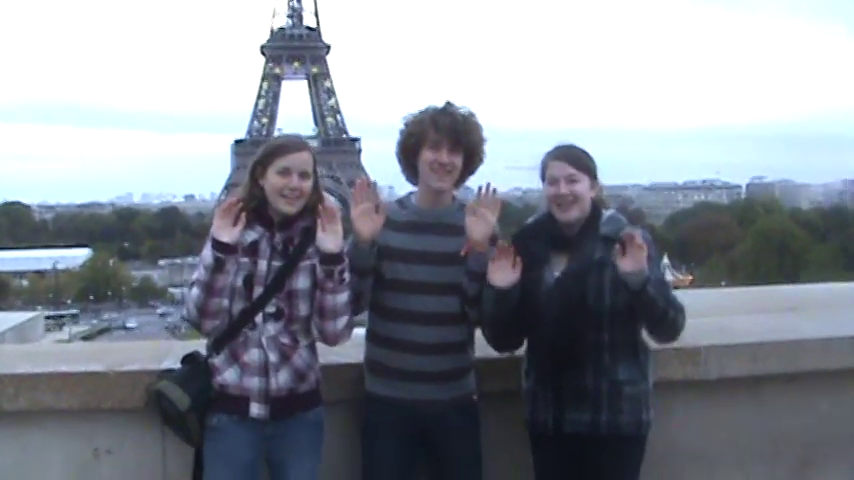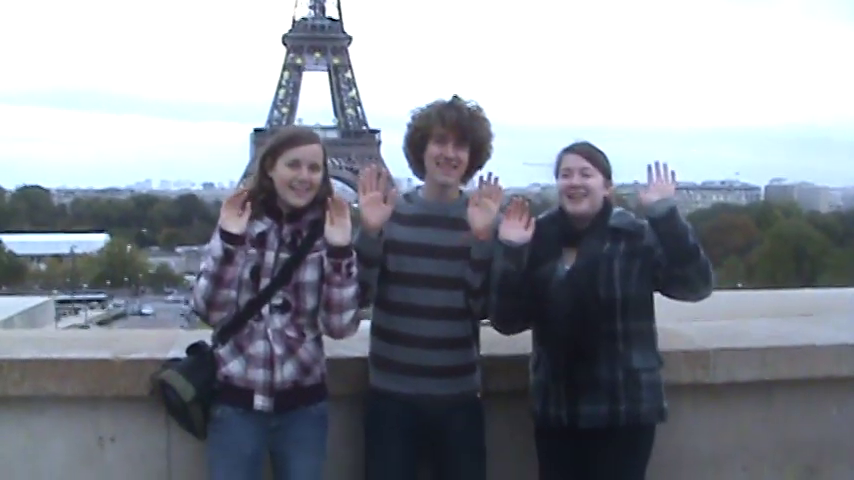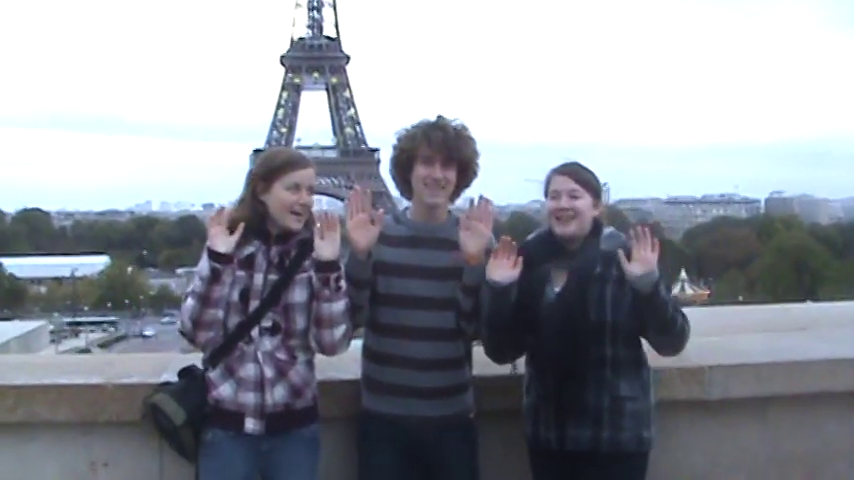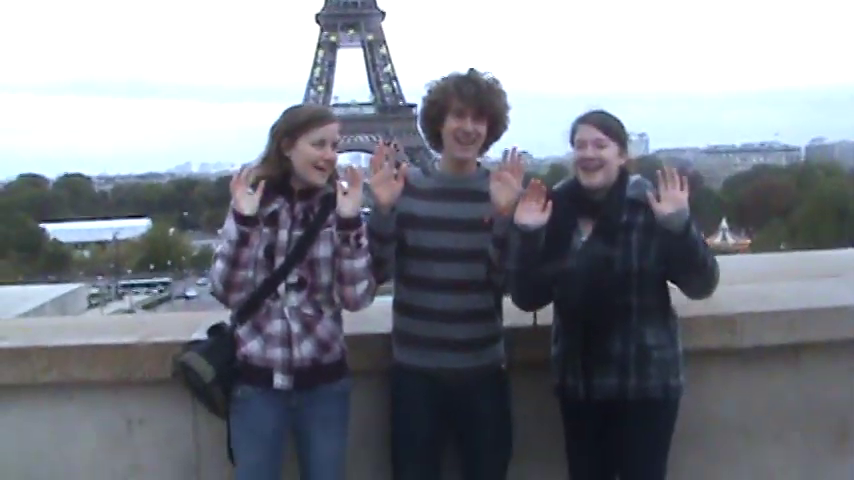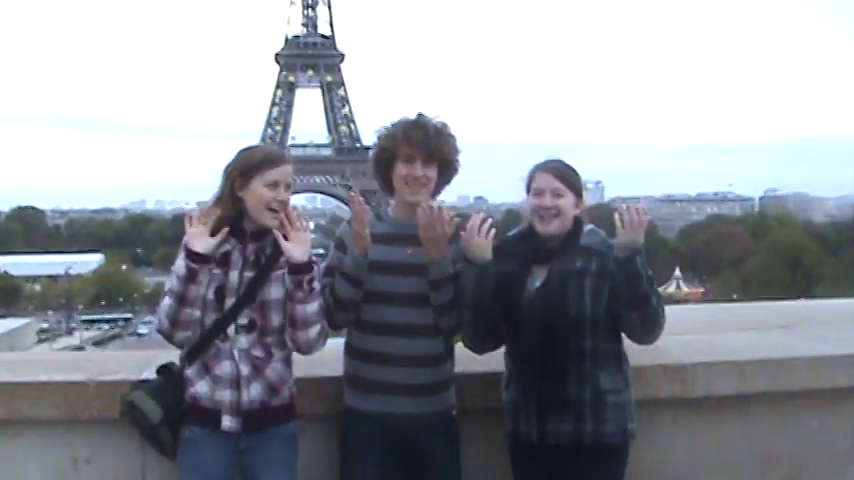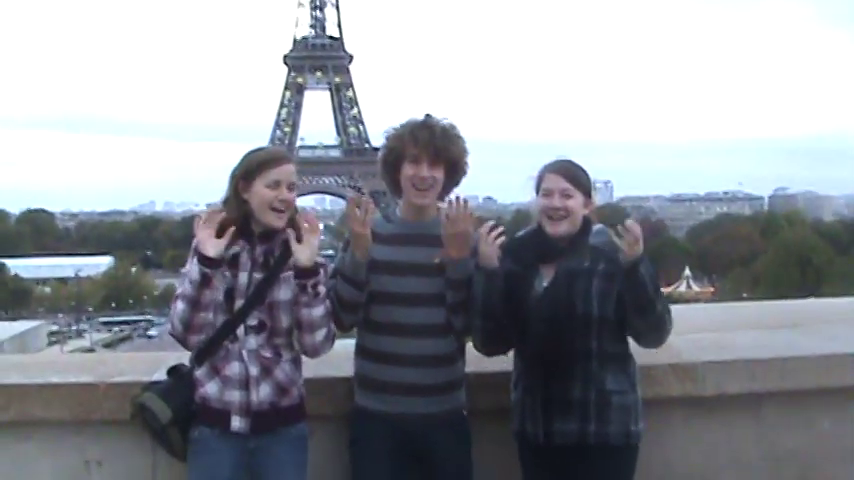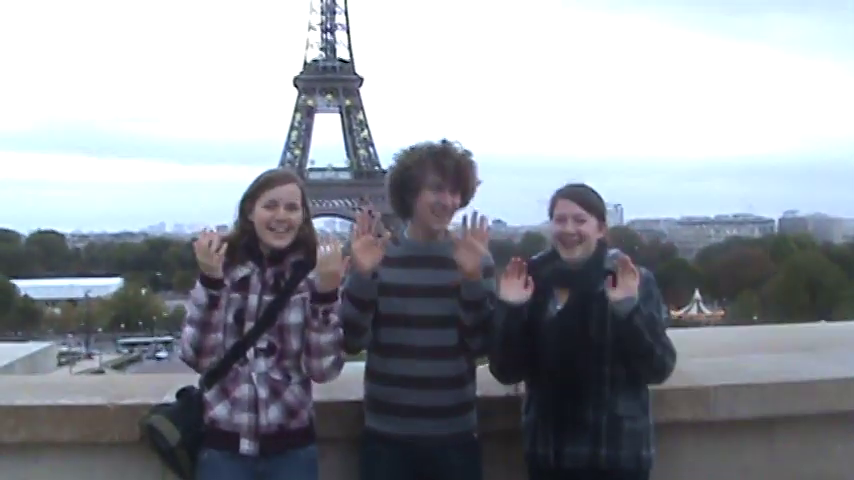
dt=0.3s
person 1, frame 1
left shoulder: (476, 225)
right shoulder: (382, 220)
left elbow: (479, 313)
right elbow: (354, 302)
left wrist: (479, 247)
right wrist: (362, 241)
left hip: (454, 399)
right hip: (388, 397)
person 1, frame 2
left shoulder: (484, 220)
right shoulder: (390, 214)
left elbow: (484, 306)
left wrist: (483, 237)
right wrist: (370, 232)
left hip: (459, 395)
right hip: (391, 393)
person 1, frame 3
left shoulder: (474, 238)
right shoulder: (377, 233)
left elbow: (476, 328)
right elbow: (350, 317)
left wrist: (475, 262)
right wrist: (358, 254)
left hip: (451, 415)
right hip: (384, 414)
person 1, frame 4
left shoulder: (502, 193)
right shoulder: (406, 187)
left elbow: (504, 280)
right elbow: (378, 272)
left wrist: (505, 214)
right wrist: (383, 210)
left hip: (483, 369)
right hip: (414, 369)
person 1, frame 5
left shoulder: (454, 237)
right shoulder: (357, 232)
left elbow: (453, 324)
right elbow: (335, 317)
left wrist: (438, 257)
right wrist: (358, 252)
left hip: (433, 412)
right hip: (365, 411)
person 1, frame 6
left shoulder: (466, 236)
right shoulder: (368, 233)
left elbow: (467, 324)
right elbow: (343, 318)
left wrist: (459, 257)
right wrist: (358, 253)
left hip: (444, 413)
right hip: (376, 412)
person 1, frame 7
left shoulder: (474, 258)
right shoulder: (377, 254)
left elbow: (480, 344)
right elbow: (353, 341)
left wrist: (473, 278)
right wrist: (363, 275)
left hip: (455, 435)
right hip: (387, 435)
person 2, frame 1
left shoulder: (317, 239)
right shoulder: (232, 232)
left elbow: (334, 332)
right elbow: (204, 320)
left wrist: (332, 257)
right wrist: (221, 249)
left hip: (298, 412)
right hip: (233, 410)
person 2, frame 2
left shoulder: (326, 231)
right shoulder: (240, 223)
left elbow: (340, 325)
right elbow: (212, 312)
left wrist: (340, 251)
right wrist: (229, 240)
left hip: (303, 404)
right hip: (237, 401)
person 2, frame 3
left shoulder: (314, 252)
right shoulder: (228, 244)
left elbow: (332, 342)
right elbow: (199, 334)
left wrist: (329, 267)
right wrist: (216, 260)
left hip: (295, 426)
right hip: (228, 424)
person 2, frame 4
left shoulder: (336, 207)
right shoulder: (253, 200)
left elbow: (355, 298)
right elbow: (229, 293)
left wrist: (350, 222)
right wrist: (243, 220)
left hip: (324, 380)
right hip: (257, 379)
person 2, frame 5
left shoulder: (291, 248)
right shoulder: (202, 241)
left elbow: (309, 342)
right elbow: (174, 331)
left wrist: (301, 267)
right wrist: (195, 258)
left hip: (273, 423)
right hip: (206, 421)
person 2, frame 6
left shoulder: (300, 252)
right shoulder: (210, 245)
left elbow: (316, 344)
right elbow: (188, 335)
left wrist: (308, 271)
right wrist: (206, 262)
left hip: (282, 425)
right hip: (216, 423)
person 2, frame 7
left shoulder: (313, 275)
right shoulder: (223, 267)
left elbow: (323, 369)
right elbow: (198, 358)
left wrist: (325, 295)
right wrist: (210, 283)
left hip: (292, 446)
right hip: (224, 443)
person 3, frame 1
left shoulder: (622, 244)
right shoulder: (529, 246)
left elbow: (669, 326)
right elbow: (505, 339)
left wrist: (640, 280)
right wrist: (500, 293)
left hip: (615, 416)
right hip: (549, 416)
person 3, frame 2
left shoulder: (637, 238)
right shoulder: (540, 241)
left elbow: (696, 285)
right elbow: (507, 320)
left wrist: (666, 215)
right wrist: (509, 254)
left hip: (624, 409)
right hip: (556, 410)
person 3, frame 3
left shoulder: (625, 262)
right shoulder: (529, 263)
left elbow: (672, 340)
right elbow: (502, 351)
left wrist: (649, 286)
right wrist: (499, 292)
left hip: (617, 432)
right hip: (549, 432)
person 3, frame 4
left shoulder: (648, 208)
right shoulder: (557, 209)
left elbow: (703, 283)
right elbow: (529, 298)
left wrist: (678, 223)
right wrist: (526, 235)
left hip: (645, 381)
right hip: (578, 380)
person 3, frame 5
left shoulder: (605, 257)
right shoulder: (509, 257)
left elbow: (647, 329)
right elbow: (480, 340)
left wrist: (632, 255)
right wrist: (478, 267)
left hip: (597, 426)
right hip: (529, 427)
person 3, frame 6
left shoulder: (612, 256)
right shoulder: (517, 258)
left elbow: (653, 333)
right elbow: (490, 343)
left wrist: (635, 265)
right wrist: (488, 273)
left hip: (605, 427)
right hip: (537, 427)
person 3, frame 7
left shoulder: (632, 283)
right shoulder: (534, 281)
left elbow: (658, 369)
right elbow: (507, 372)
left wrist: (628, 309)
right wrist: (511, 309)
left hip: (616, 451)
right hip: (548, 449)
